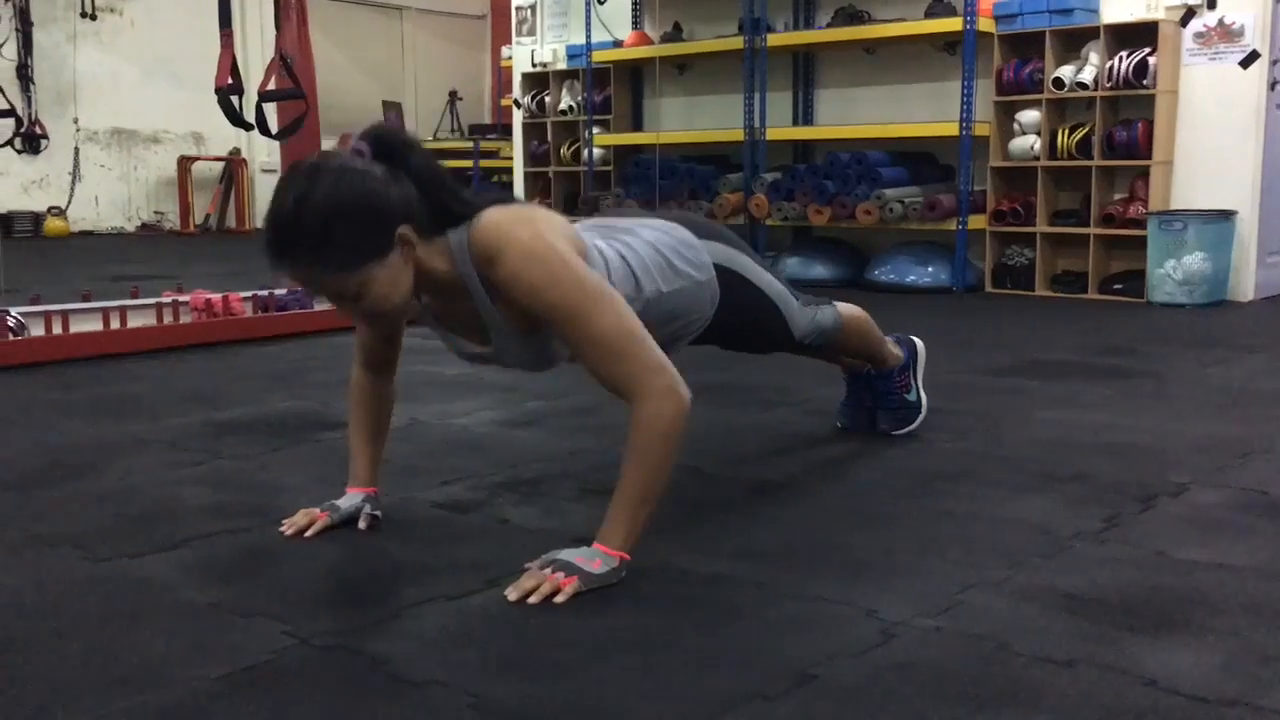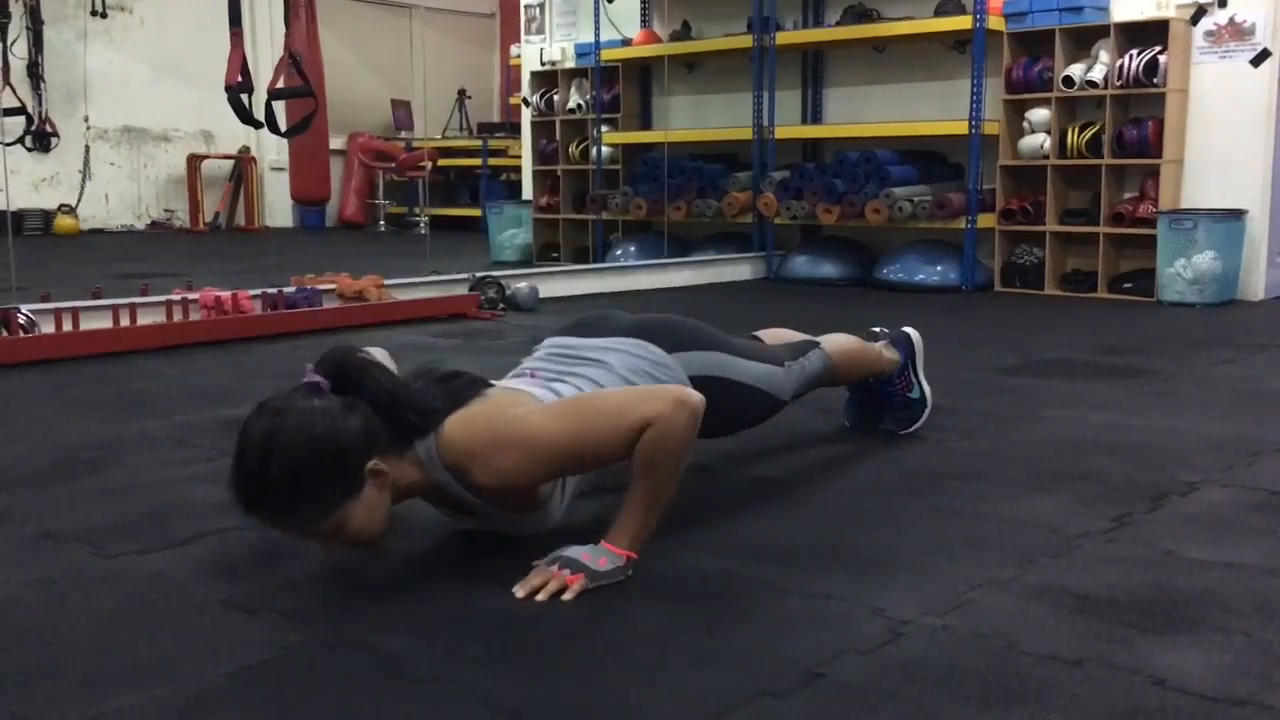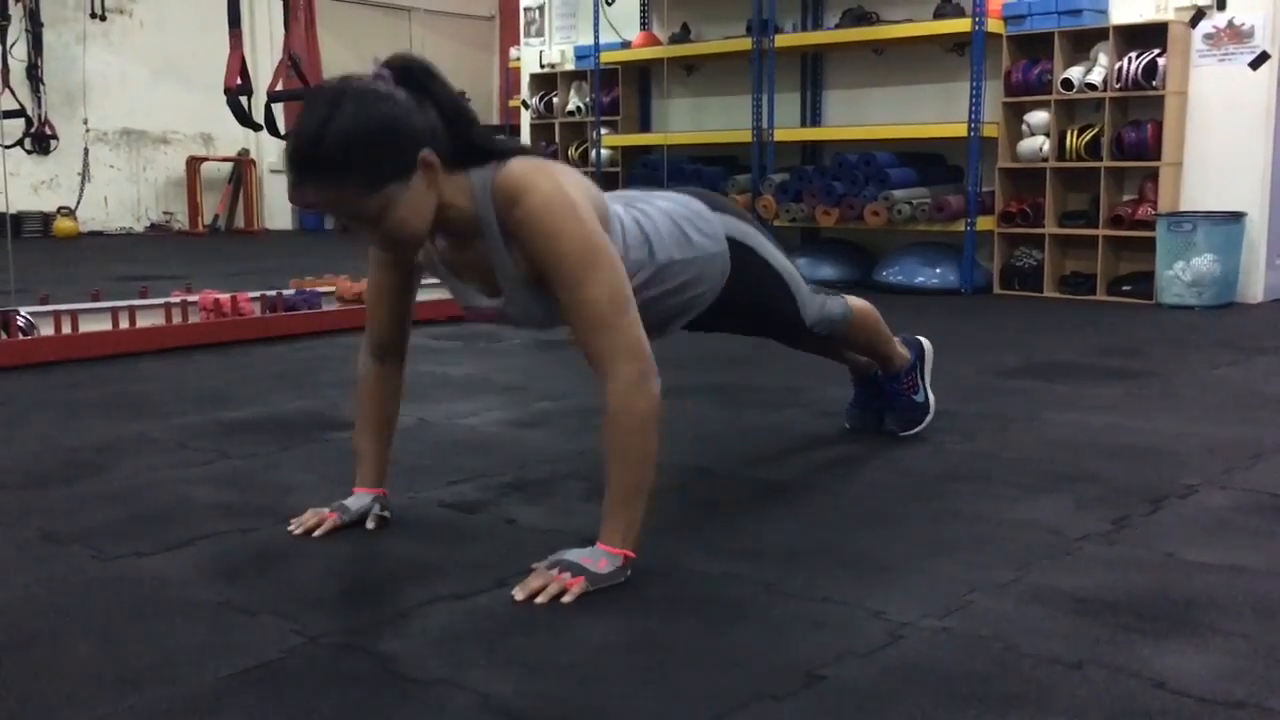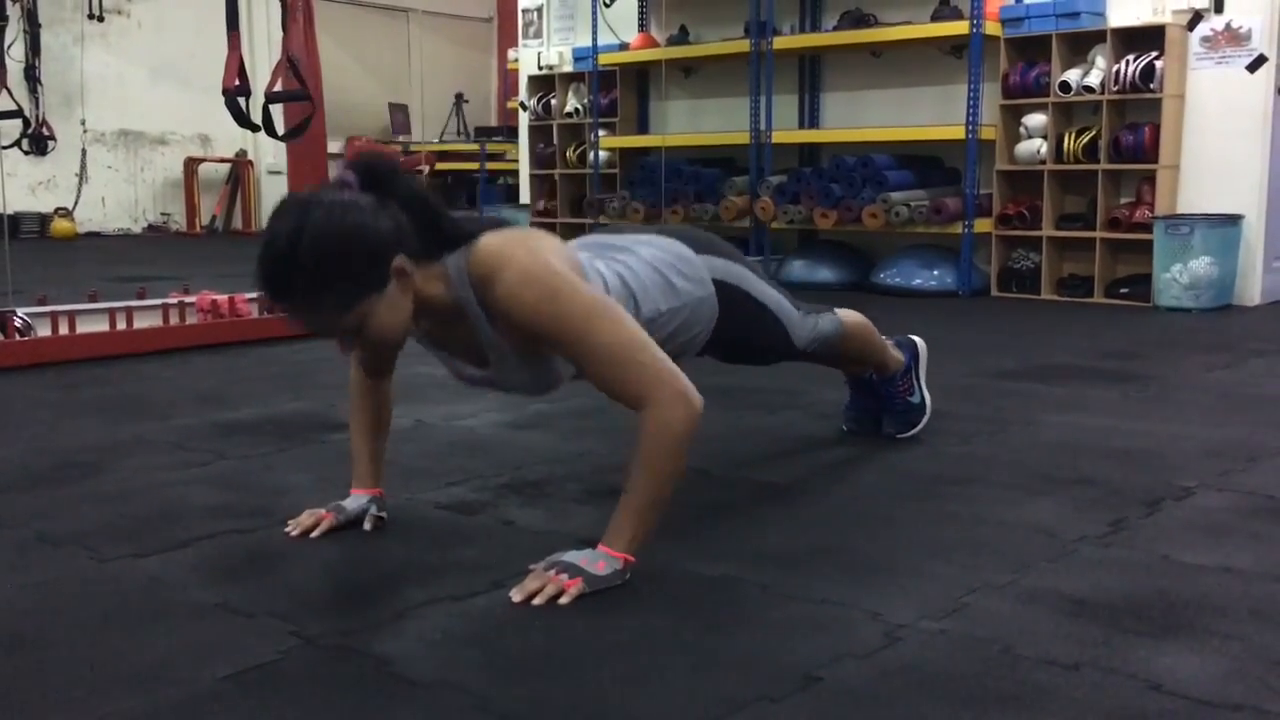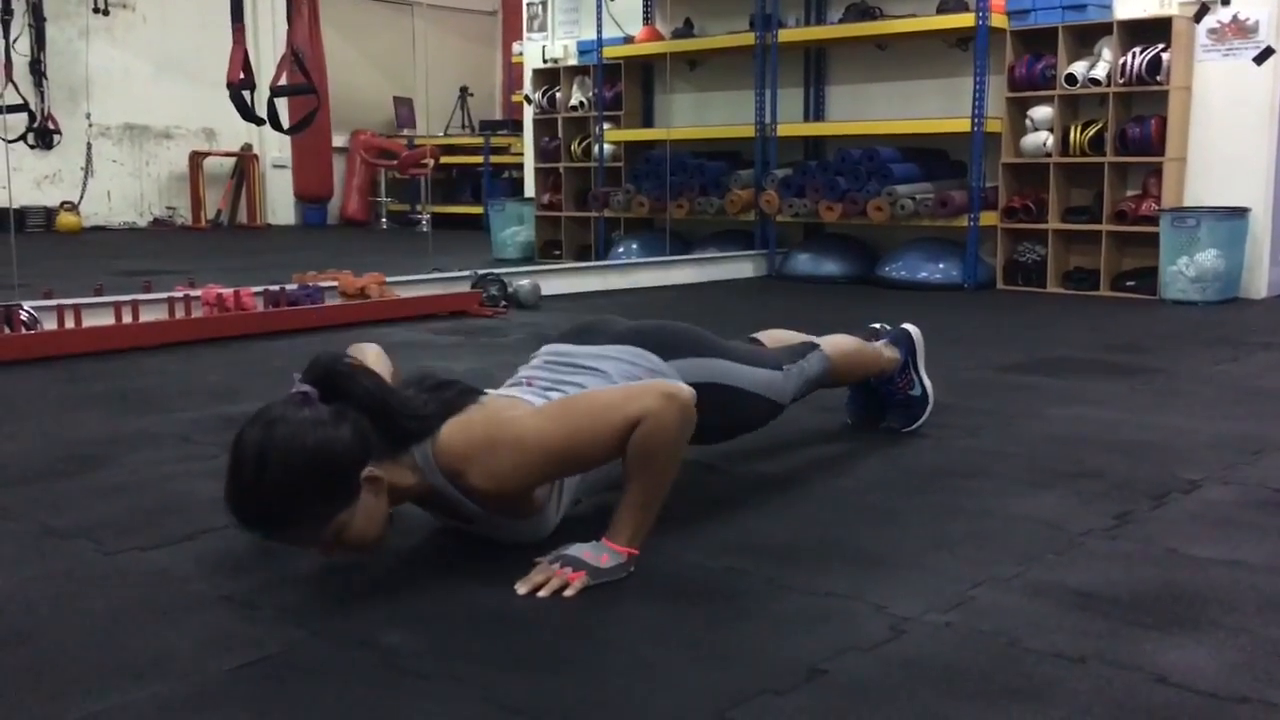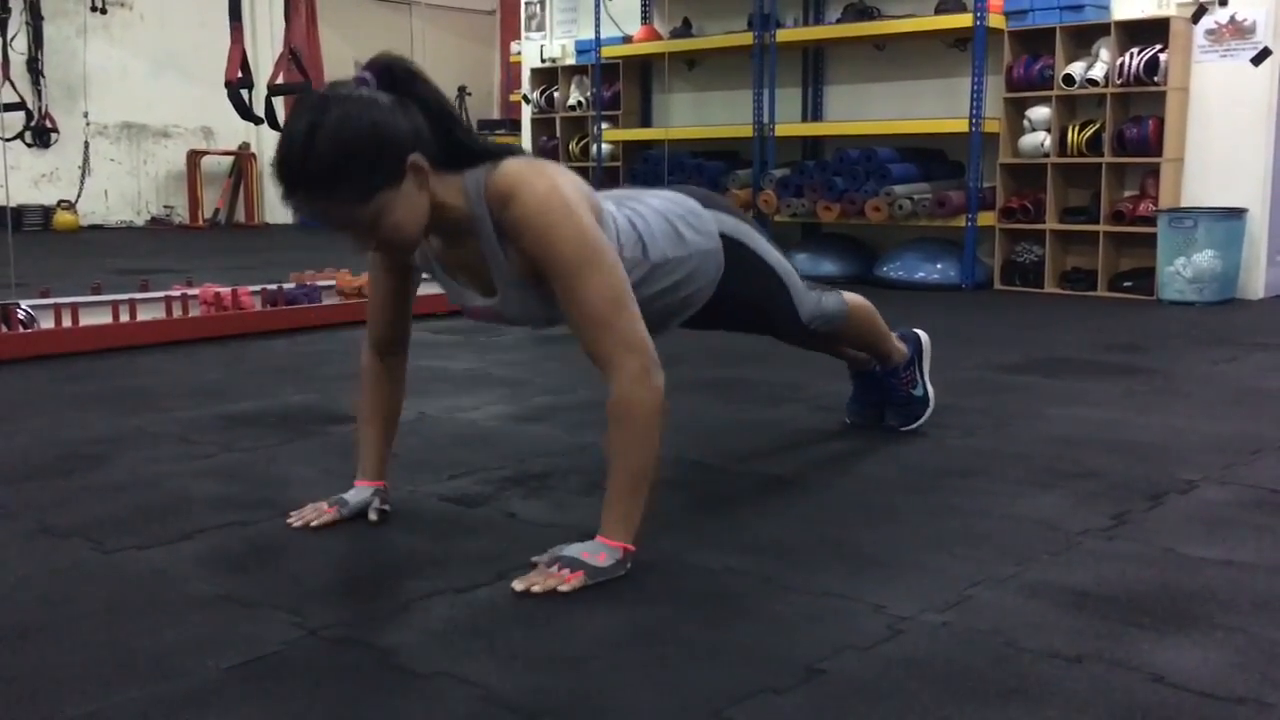
dt=0.5s
person 1, frame 1
left shoulder: (517, 257)
right shoulder: (393, 260)
left elbow: (662, 395)
right elbow: (374, 369)
left wrist: (609, 549)
right wrist: (361, 487)
left hip: (693, 271)
right hip: (614, 250)
left knee: (806, 327)
right knee: (796, 339)
left ankle: (892, 365)
right ankle: (866, 383)
person 1, frame 2
left shoulder: (486, 450)
right shoulder: (373, 422)
left elbow: (681, 409)
right elbow: (371, 358)
left wrist: (615, 551)
right wrist: (350, 512)
left hip: (672, 370)
right hip: (585, 352)
left knee: (791, 372)
right knee: (764, 353)
left ankle: (890, 354)
right ankle: (872, 355)
person 1, frame 3
left shoulder: (540, 204)
right shoulder: (404, 221)
left elbow: (632, 379)
right elbow: (379, 353)
left wrist: (613, 552)
right wrist: (368, 491)
left hip: (709, 250)
right hip: (650, 269)
left knee: (813, 321)
right knee: (795, 335)
left ankle: (903, 362)
right ankle: (864, 375)
person 1, frame 4
left shoulder: (518, 279)
right shoulder: (387, 276)
left elbow: (676, 403)
right elbow: (370, 374)
left wrist: (613, 554)
right wrist: (364, 489)
left hip: (695, 287)
right hip: (618, 272)
left knee: (806, 335)
right knee: (790, 349)
left ankle: (897, 360)
right ankle: (867, 385)
person 1, frame 5
left shoulder: (479, 455)
right shoulder: (370, 423)
left elbow: (671, 405)
right elbow: (367, 354)
left wrist: (617, 547)
right wrist: (357, 513)
left hip: (667, 377)
right hip: (585, 361)
left knee: (790, 377)
right knee: (760, 353)
left ankle: (890, 352)
right ankle: (870, 341)
person 1, frame 6
left shoulder: (532, 204)
right shoulder: (405, 207)
left elbow: (635, 374)
right elbow: (384, 350)
left wrist: (614, 542)
right wrist: (369, 480)
left hip: (700, 246)
right hip: (627, 238)
left knee: (810, 315)
right knee: (795, 330)
left ankle: (901, 359)
right ankle: (867, 373)
